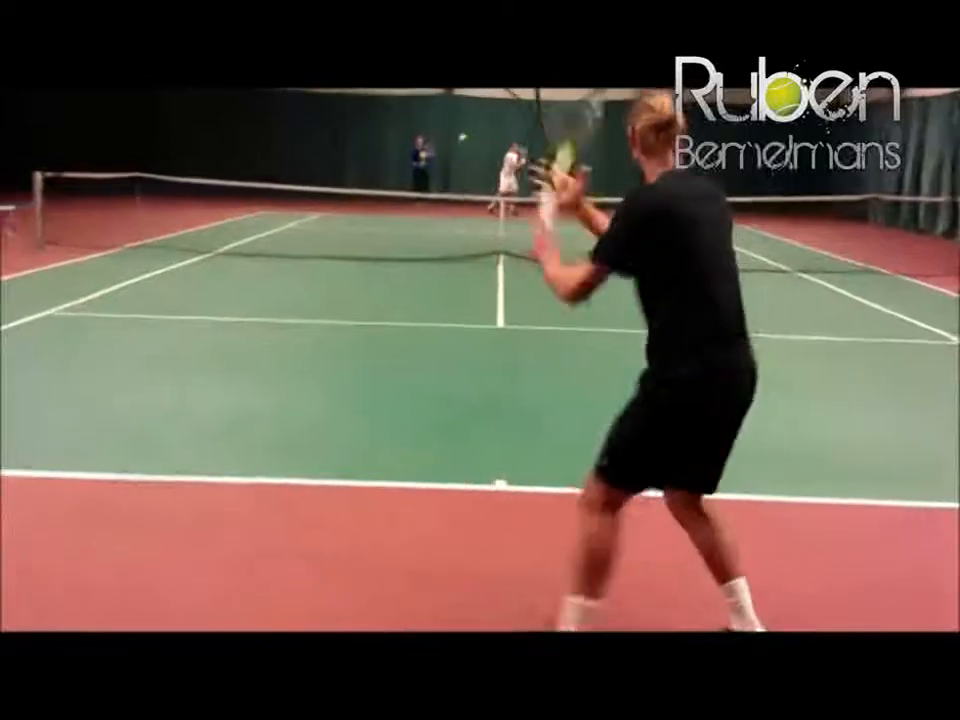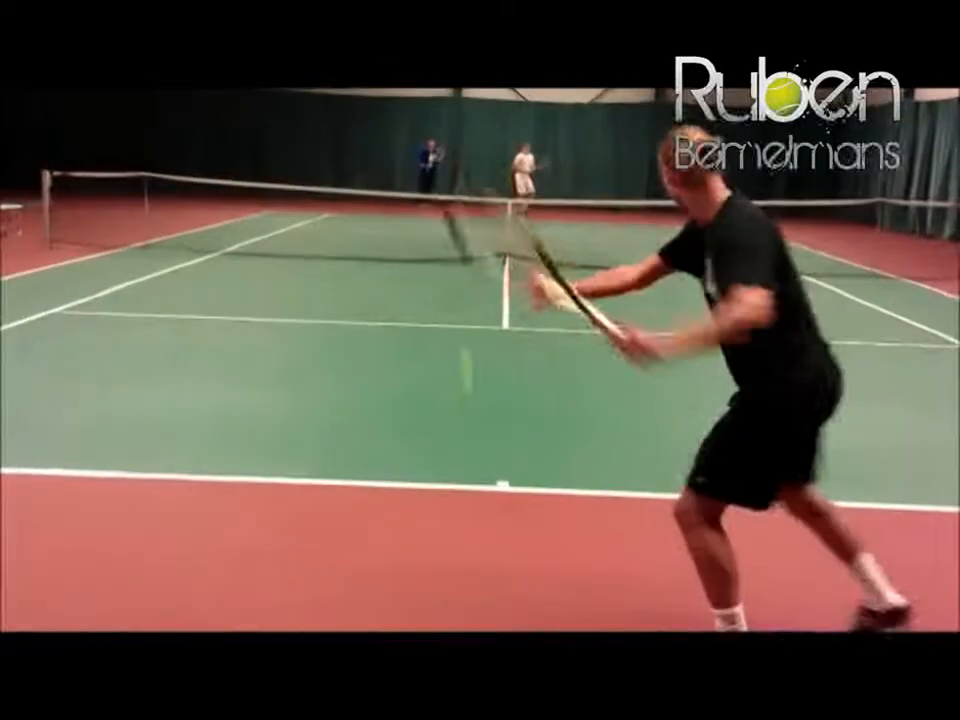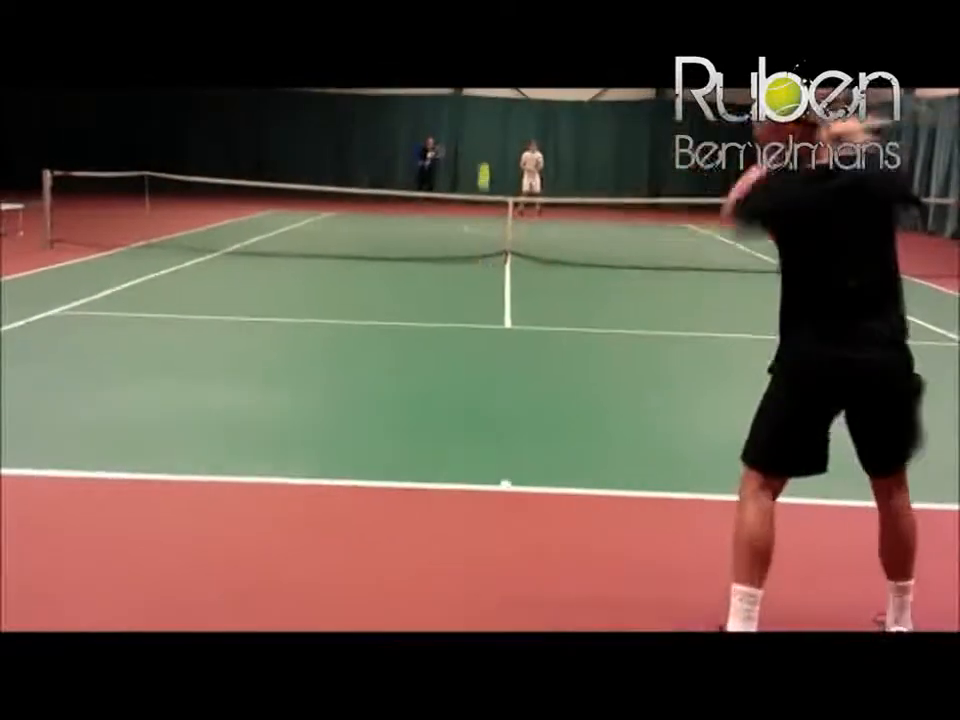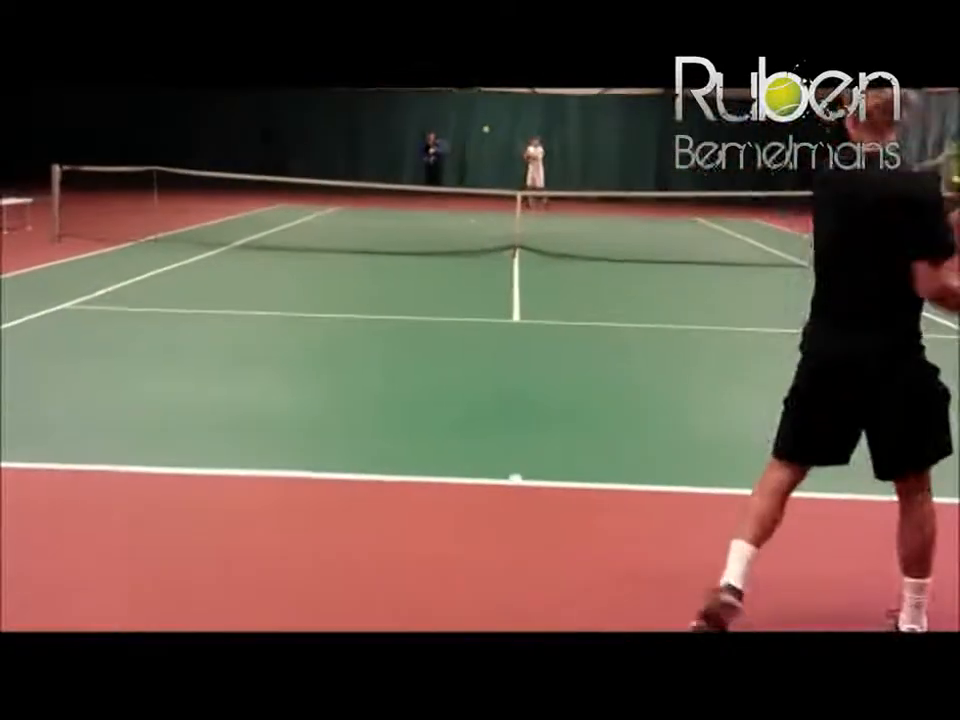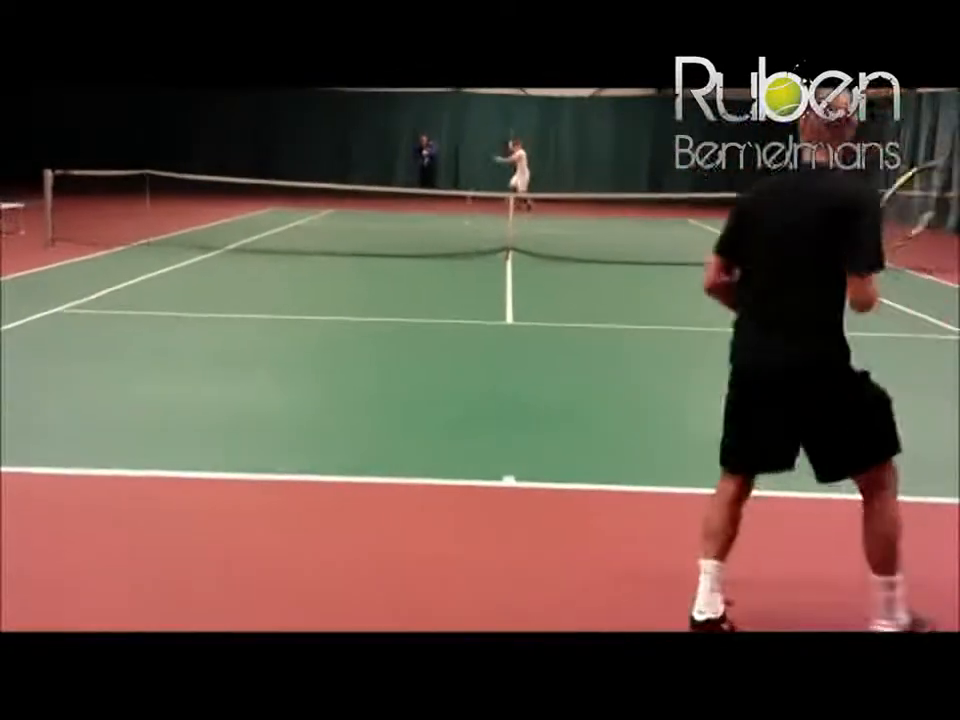
dt=0.4s
person 1, frame 1
left shoulder: (648, 201)
right shoulder: (708, 195)
left elbow: (574, 287)
left wrist: (545, 251)
right wrist: (579, 207)
left hip: (684, 378)
right hip: (733, 375)
left knee: (600, 499)
right knee: (687, 500)
left ankle: (572, 629)
right ankle: (746, 624)
person 1, frame 2
left shoulder: (740, 229)
right shoulder: (705, 230)
left elbow: (754, 312)
right elbow: (641, 272)
left wrist: (671, 343)
right wrist: (567, 290)
left hip: (785, 389)
right hip: (805, 381)
left knee: (695, 511)
right knee: (795, 492)
left ankle: (731, 630)
right ankle: (883, 600)
person 1, frame 3
left shoulder: (781, 198)
right shoulder: (878, 177)
left elbow: (738, 201)
left wrist: (773, 165)
right wrist: (842, 134)
left hip: (813, 365)
right hip: (885, 360)
left knee: (758, 488)
right knee: (892, 490)
left ankle: (743, 625)
right ankle: (900, 621)
person 1, frame 4
left shoulder: (828, 182)
left hip: (826, 352)
right hip: (894, 358)
left knee: (782, 473)
right knee: (914, 489)
left ankle: (731, 586)
right ankle: (913, 619)
person 1, frame 5
left shoulder: (758, 193)
right shoulder: (856, 196)
left elbow: (715, 281)
right elbow: (859, 296)
right wrist: (871, 296)
left hip: (752, 361)
right hip: (819, 364)
left knee: (734, 483)
right knee: (879, 484)
left ankle: (707, 607)
right ankle: (892, 620)
